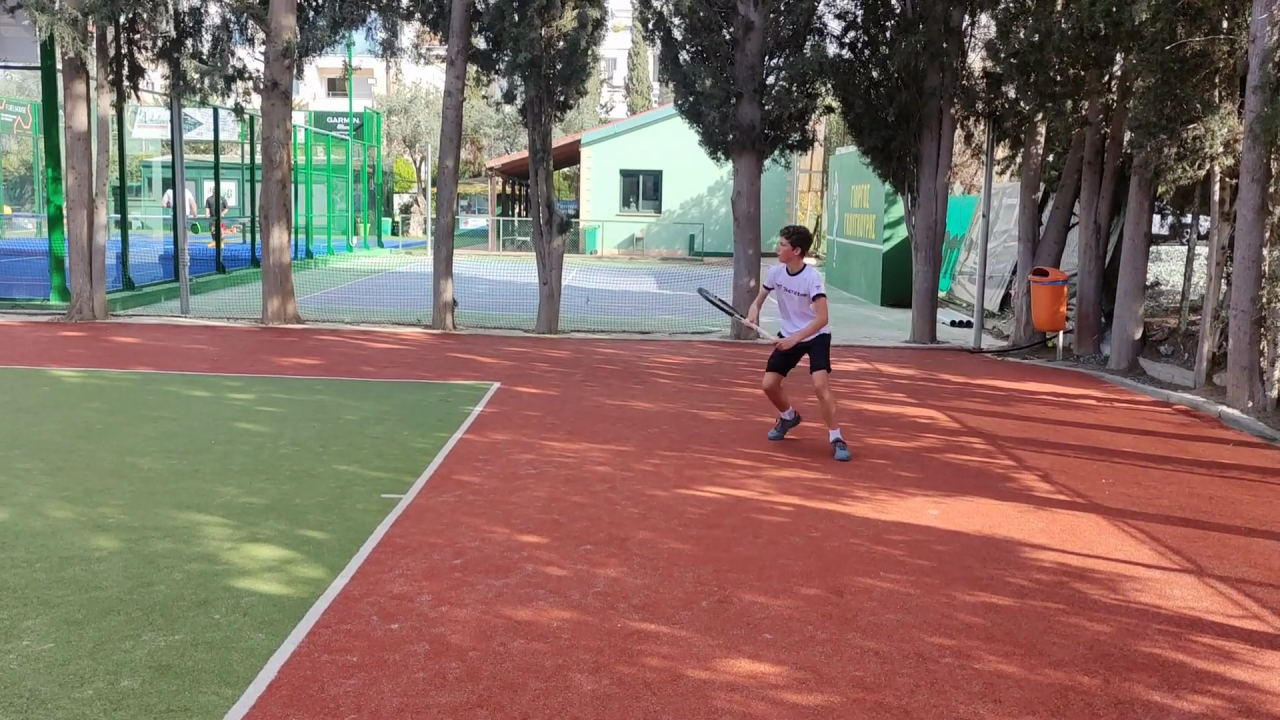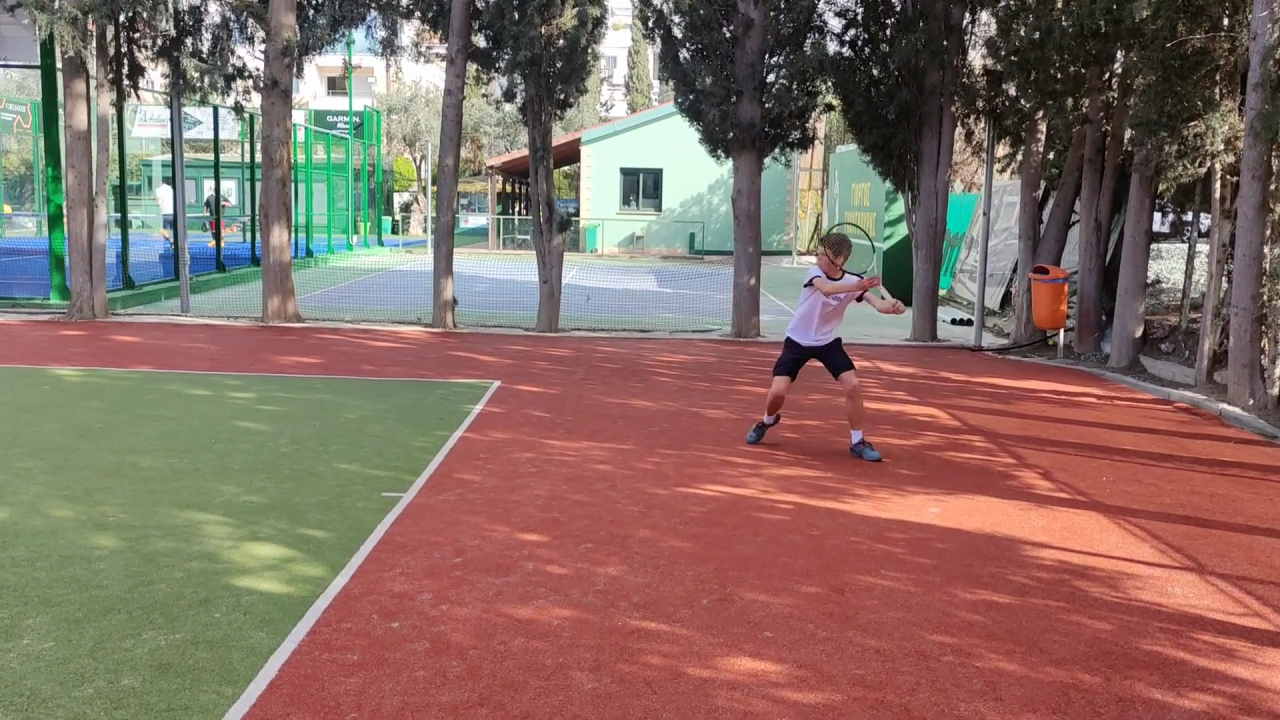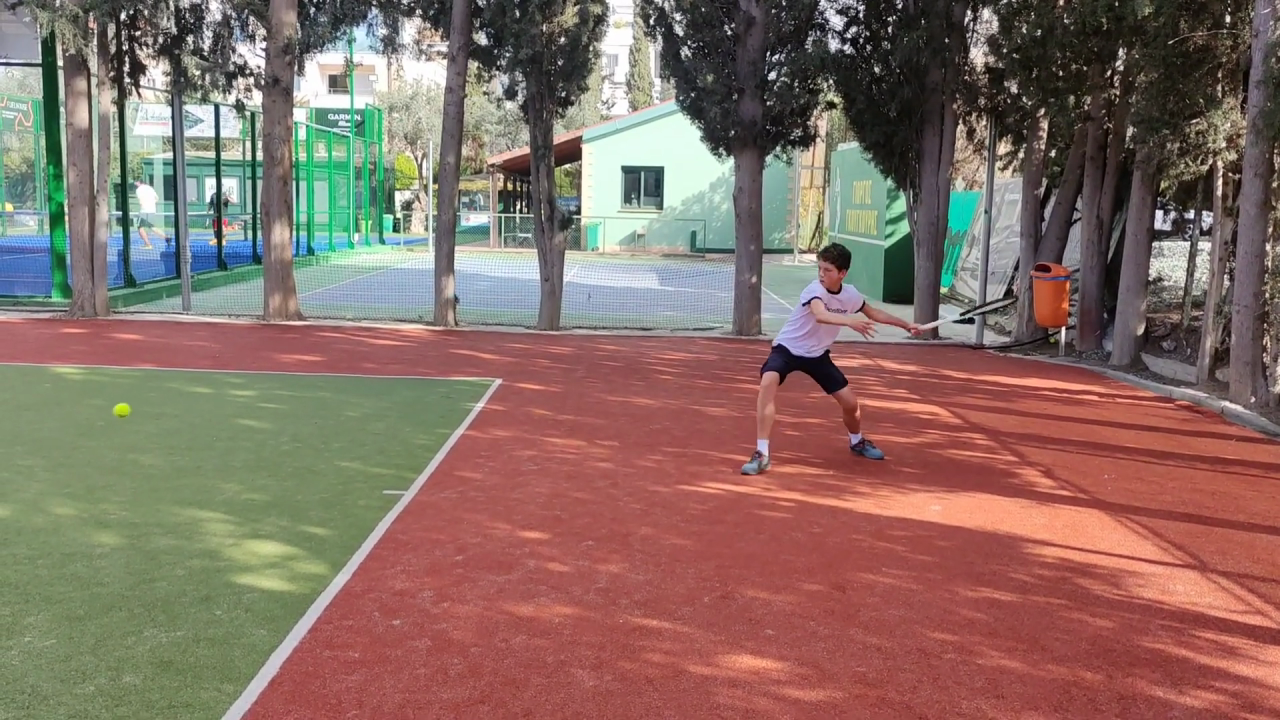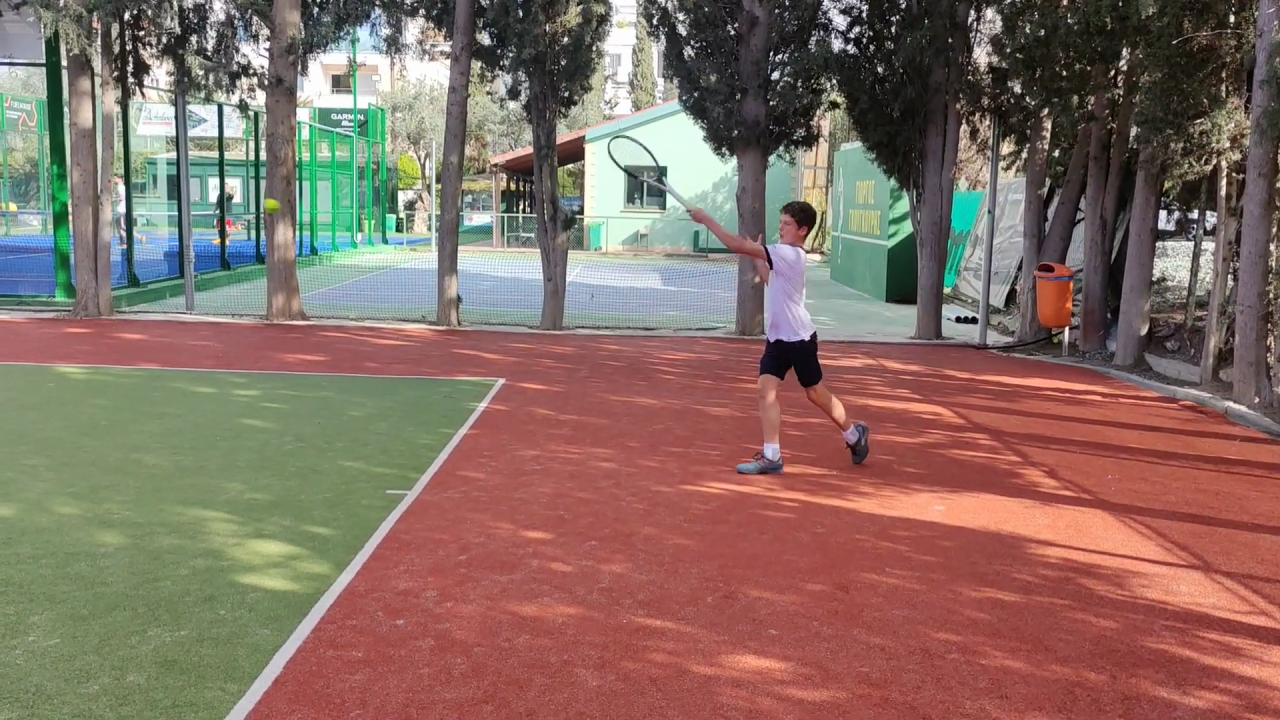
dt=0.4s
person 1, frame 1
left shoulder: (813, 277)
right shoulder: (775, 272)
left elbow: (823, 318)
right elbow: (759, 299)
left wrist: (794, 339)
right wrist: (753, 313)
left hip: (816, 336)
right hip: (789, 336)
left knee: (820, 384)
right knee: (769, 384)
left ankle: (836, 439)
right ankle: (788, 416)
person 1, frame 2
left shoulder: (854, 282)
right shoulder: (814, 273)
left elbow: (879, 304)
right elbow: (826, 289)
left wrist: (892, 306)
right wrist: (859, 286)
left hip: (828, 343)
right hip: (798, 340)
left knee: (853, 386)
right knee: (777, 392)
left ankle: (858, 441)
right ankle: (768, 419)
person 1, frame 3
left shoulder: (850, 294)
right shoulder: (814, 290)
left elbow: (873, 314)
right elbow: (820, 315)
left wrist: (906, 325)
right wrist: (849, 322)
left hip: (817, 355)
right hip: (786, 348)
left knee: (850, 402)
right knee: (767, 386)
left ankle: (857, 441)
right ankle: (761, 454)
person 1, frame 4
left shoulder: (788, 255)
right shoulder: (790, 256)
left elbow: (739, 245)
left wrist: (706, 219)
right wrist: (761, 263)
left hip: (798, 339)
right hip: (779, 337)
left knee: (816, 394)
right knee: (766, 390)
left ankle: (853, 434)
right ankle: (771, 456)
